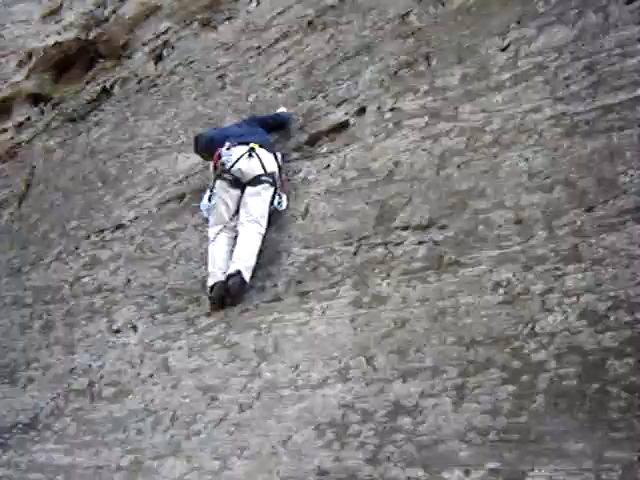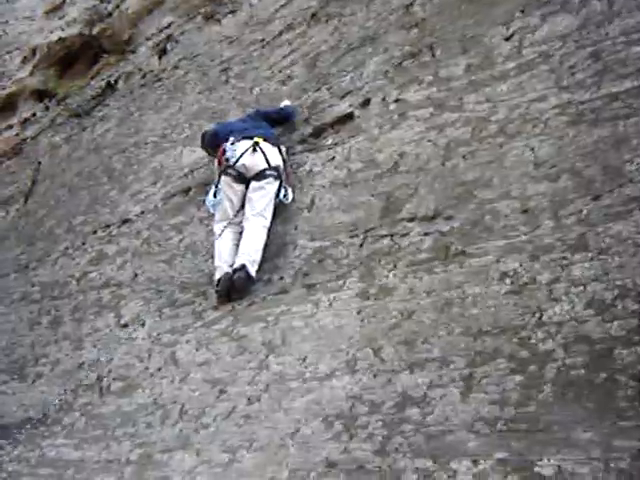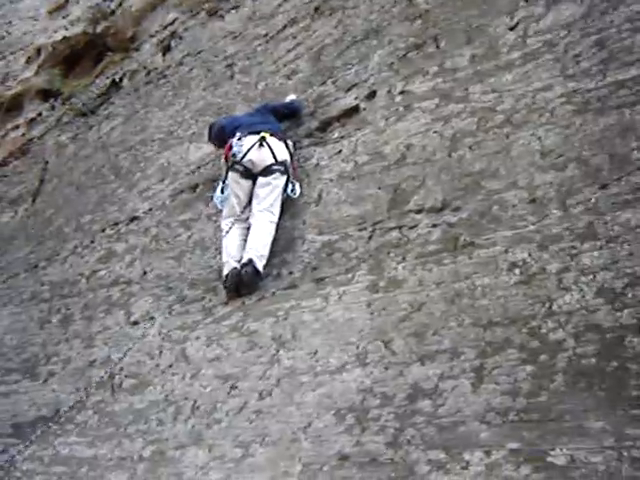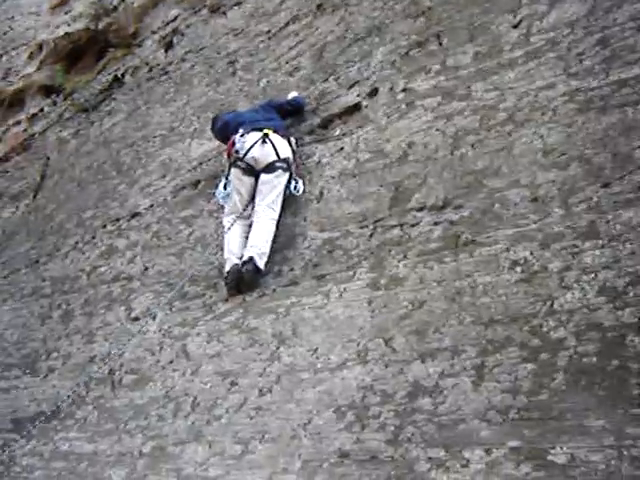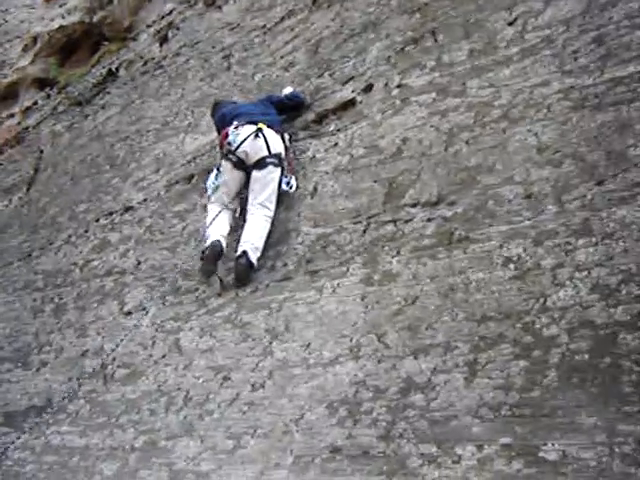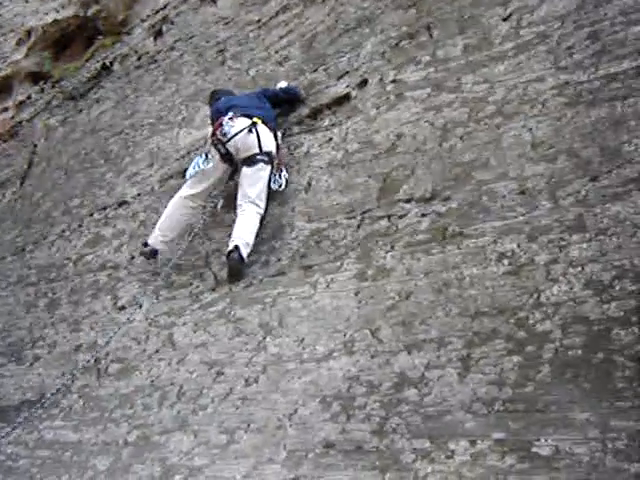
dt=0.3s
person 1, frame 1
left shoulder: (207, 140)
right shoulder: (249, 123)
right elbow: (284, 120)
right wrist: (282, 112)
left hip: (231, 160)
right hip: (264, 162)
left knee: (221, 226)
right knee: (251, 225)
left ankle: (217, 281)
right ankle: (238, 275)
person 1, frame 2
left shoulder: (212, 136)
right shoulder: (254, 117)
right elbow: (288, 114)
right wrist: (286, 106)
left hip: (235, 155)
right hip: (269, 157)
left knee: (226, 221)
right knee: (256, 219)
left ankle: (223, 273)
right ankle: (244, 270)
person 1, frame 3
left shoulder: (219, 129)
right shoulder: (261, 111)
right elbow: (295, 109)
right wrist: (292, 100)
left hip: (242, 151)
right hip: (275, 151)
left knee: (234, 217)
right knee: (264, 215)
left ankle: (231, 269)
right ankle: (252, 265)
person 1, frame 4
left shoulder: (222, 125)
right shoulder: (265, 108)
right elbow: (298, 105)
right wrist: (295, 97)
left hip: (245, 147)
right hip: (278, 148)
left knee: (236, 214)
right knee: (266, 212)
left ankle: (232, 265)
right ankle: (252, 262)
person 1, frame 5
left shoulder: (222, 116)
right shoulder: (264, 102)
right elbow: (300, 102)
right wrist: (288, 94)
left hip: (237, 141)
right hip: (270, 142)
left knee: (219, 202)
right knee: (260, 209)
left ankle: (214, 245)
right ankle: (246, 256)
person 1, frame 6
left shoulder: (218, 107)
right shoulder: (259, 95)
right elbow: (295, 95)
right wrist: (282, 88)
left hip: (231, 132)
right hip: (263, 139)
left knee: (193, 192)
right knee: (250, 204)
left ankle: (156, 243)
right ankle: (238, 251)
